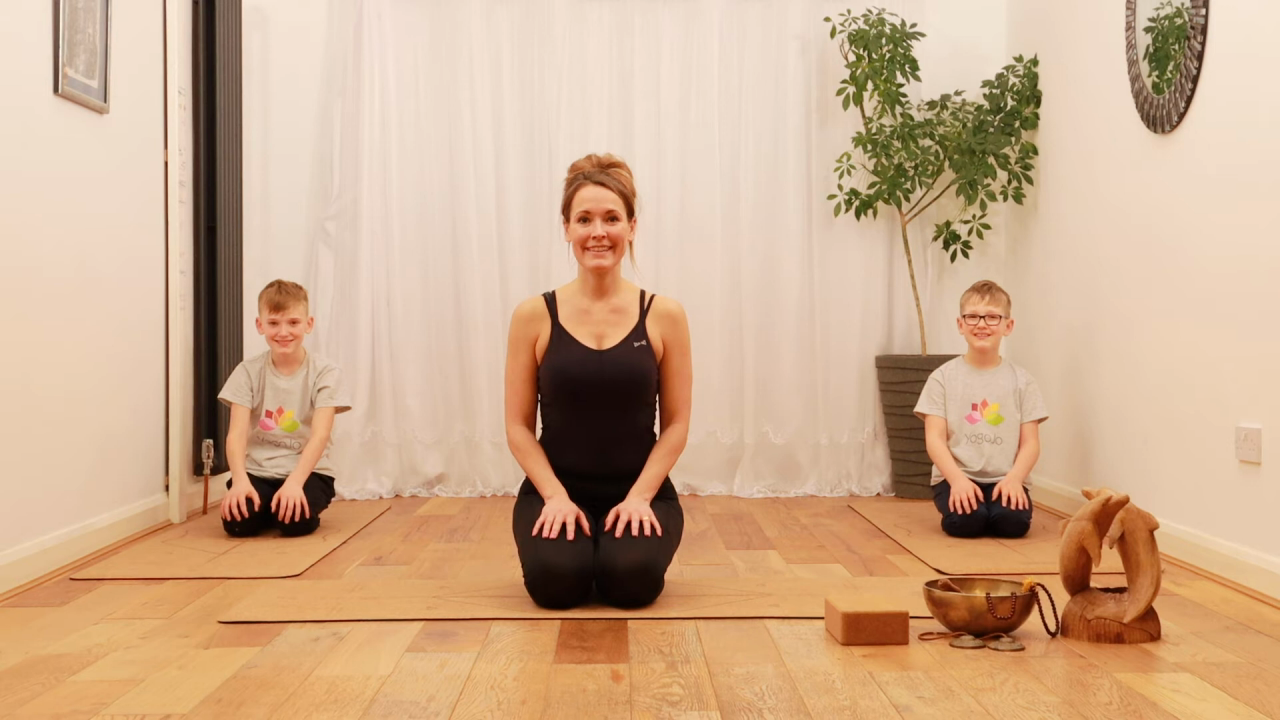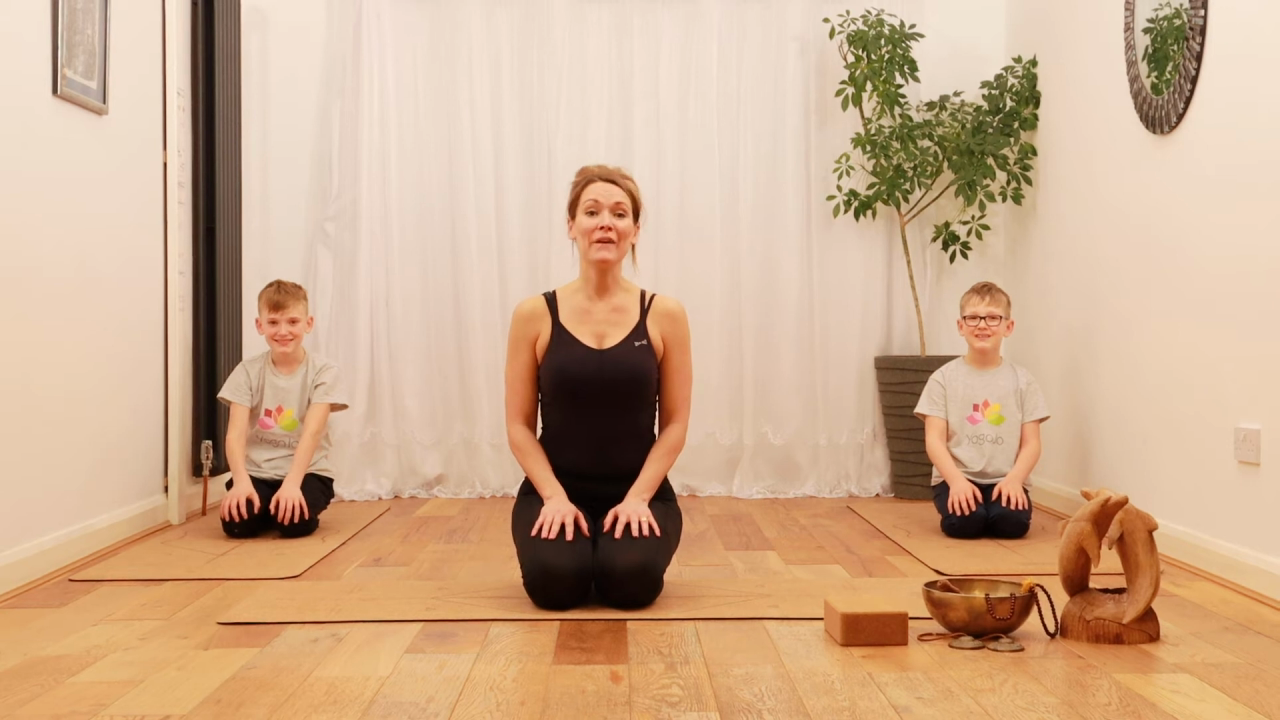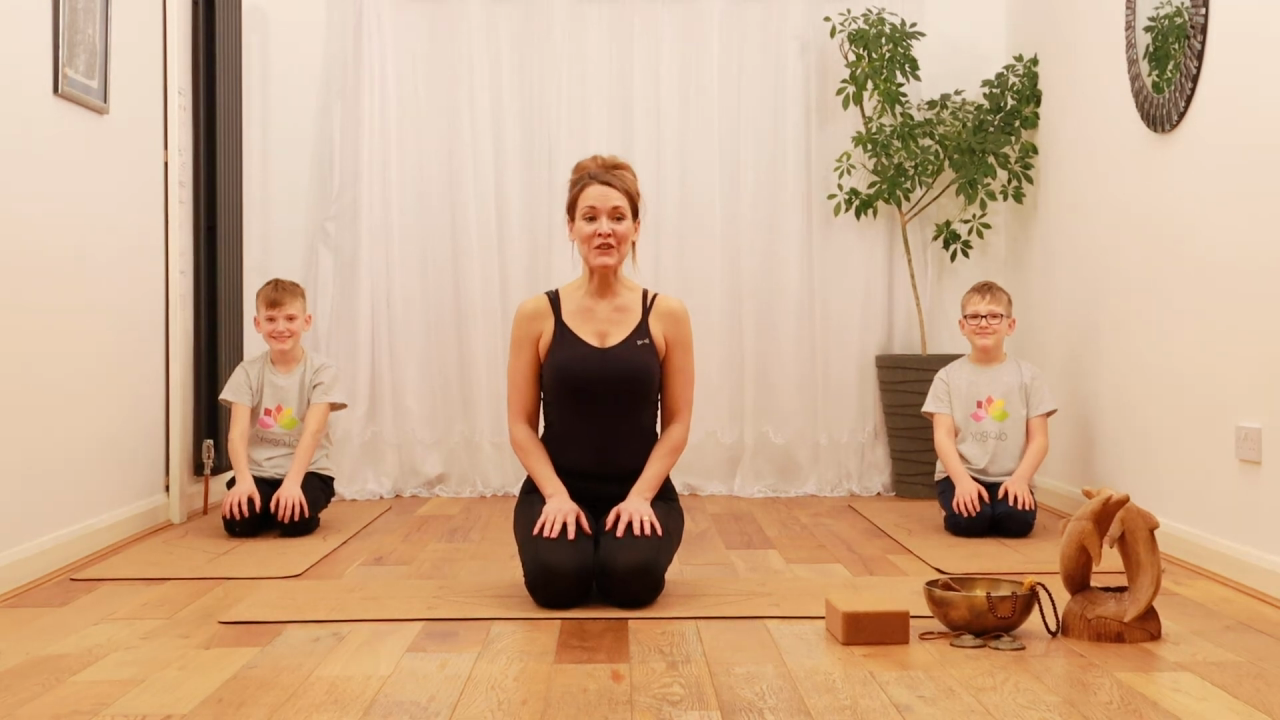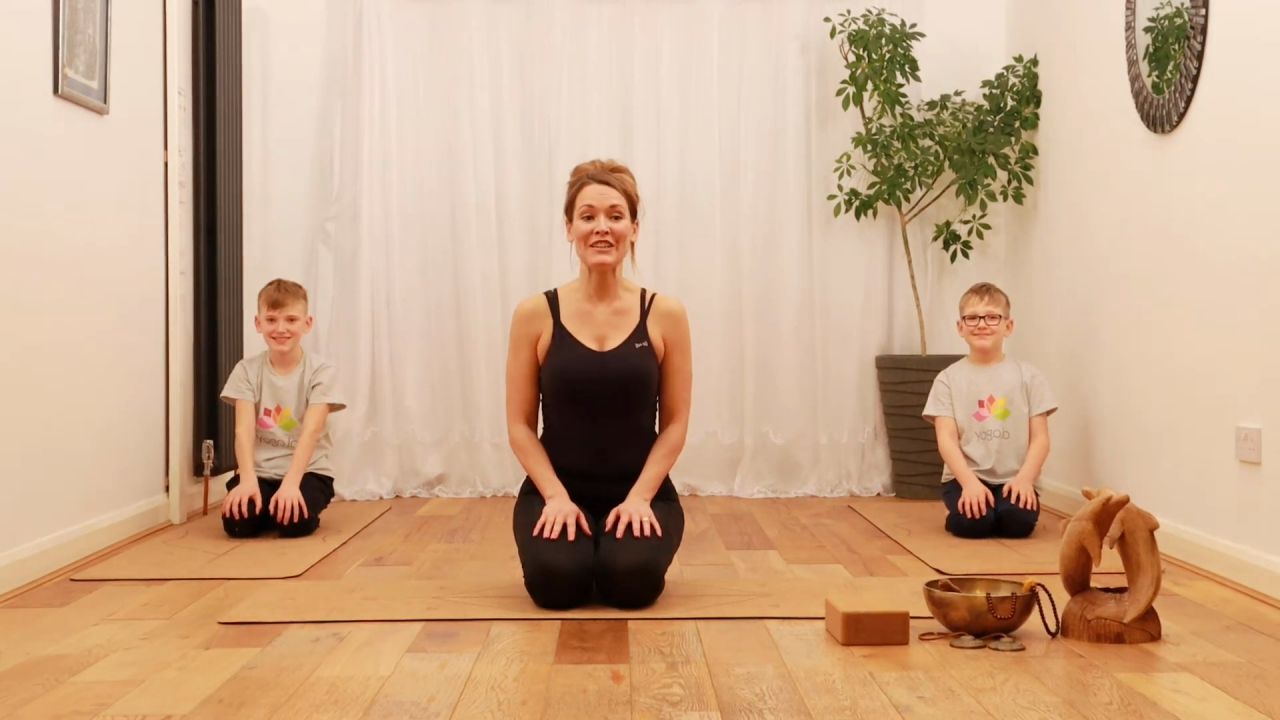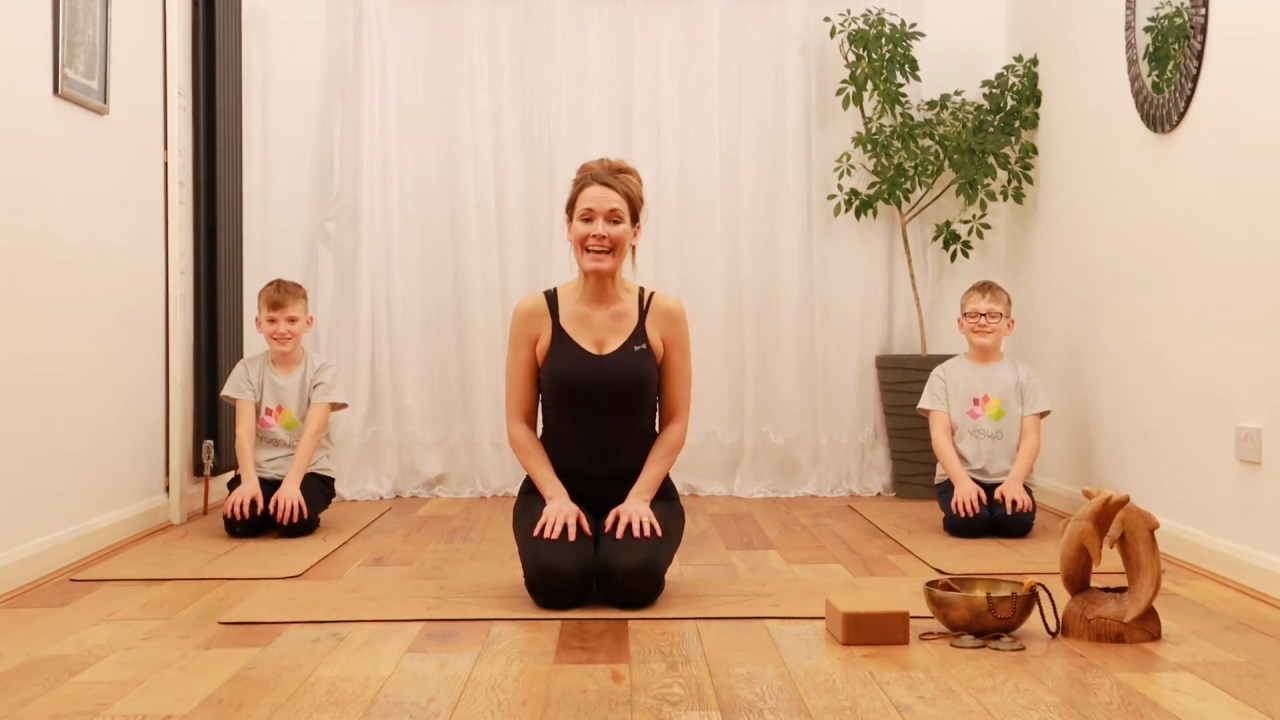
dt=0.7s
person 1, frame 1
left shoulder: (664, 316)
right shoulder: (534, 316)
left elbow: (675, 424)
right elbow: (518, 426)
left wrist: (639, 497)
right wrist: (555, 496)
left hip: (638, 489)
right hip: (557, 489)
left knee: (631, 579)
right knee: (556, 581)
left ankle: (616, 545)
right ankle: (569, 527)
person 1, frame 2
left shoulder: (664, 314)
right shoulder: (534, 314)
left elbow: (674, 423)
right elbow: (519, 425)
left wrist: (638, 497)
right wrist: (554, 496)
left hip: (638, 489)
right hip: (558, 489)
left knee: (630, 582)
right knee: (556, 583)
left ankle: (620, 543)
right ankle: (575, 543)
person 1, frame 3
left shoulder: (666, 314)
right shoulder: (536, 314)
left elbow: (676, 424)
right elbow: (521, 425)
left wrist: (639, 497)
right wrist: (556, 496)
left hip: (639, 489)
right hip: (559, 488)
left knee: (631, 579)
right knee: (557, 580)
left ankle: (617, 548)
right ankle: (575, 540)
person 1, frame 4
left shoulder: (665, 314)
right shoulder: (535, 314)
left elbow: (675, 423)
right elbow: (520, 424)
left wrist: (639, 497)
right wrist: (556, 496)
left hip: (640, 489)
right hip: (558, 488)
left knee: (632, 581)
right knee: (556, 584)
left ankle: (618, 543)
right ankle: (578, 542)
person 1, frame 5
left shoulder: (664, 313)
right shoulder: (534, 312)
left elbow: (674, 422)
right elbow: (519, 423)
left wrist: (639, 497)
right wrist: (557, 496)
left hip: (640, 489)
right hip: (557, 487)
left knee: (632, 580)
right knee: (558, 581)
left ankle: (617, 545)
right ankle: (574, 541)
person 2, frame 1
left shoulder: (325, 373)
right shoulder: (248, 372)
left elbow: (319, 436)
right elbow: (237, 433)
left wrist: (295, 482)
right wrist: (240, 480)
left hip: (307, 471)
right hip: (257, 471)
left knee: (295, 520)
right knee: (237, 520)
left ankle: (301, 502)
right ankle: (269, 508)
person 2, frame 2
left shoulder: (324, 372)
right shoulder: (247, 372)
left elbow: (312, 432)
right elbow: (236, 434)
left wrist: (292, 483)
right wrist: (241, 480)
left hip: (307, 471)
right hip: (257, 472)
left knee: (295, 522)
right knee: (236, 521)
left ankle: (299, 504)
right ankle: (270, 510)
person 2, frame 3
left shoulder: (322, 371)
right shoulder: (247, 372)
left elbow: (312, 431)
right elbow: (237, 433)
left wrist: (292, 481)
right wrist: (243, 479)
left hip: (308, 470)
right hip: (258, 471)
left knee: (295, 520)
right knee: (237, 520)
left ankle: (293, 504)
right ankle: (270, 507)
person 2, frame 4
left shoulder: (321, 371)
right shoulder: (247, 370)
left elbow: (310, 432)
right elbow: (244, 430)
left wrist: (291, 483)
right wrist: (248, 479)
left hip: (307, 470)
right hip: (260, 471)
left knee: (294, 521)
right knee: (237, 520)
left ankle: (289, 502)
right ankle: (269, 509)
person 2, frame 5
left shoulder: (323, 371)
right shoulder: (247, 369)
left elbow: (312, 431)
right elbow: (244, 430)
left wrist: (291, 483)
right wrist: (249, 480)
left hip: (308, 470)
right hip: (260, 470)
left knee: (294, 521)
right knee: (239, 521)
left ankle: (297, 506)
right ankle: (268, 510)
person 3, frame 1
left shoulder: (1021, 381)
right shoulder: (943, 377)
left elbow: (1030, 443)
right elbow: (935, 438)
left wrist: (1014, 478)
right wrist: (957, 479)
left hip: (1005, 480)
right hip: (957, 477)
left knee: (1014, 521)
right knee: (966, 520)
left ankle: (991, 511)
right ankle: (960, 500)
person 3, frame 2
left shoulder: (1022, 381)
right shoulder: (943, 378)
left elbow: (1031, 443)
right elbow: (934, 439)
left wrist: (1014, 479)
right wrist: (956, 480)
left hip: (1005, 480)
right hip: (957, 478)
left knee: (1013, 522)
right knee: (965, 521)
left ankle: (993, 509)
person 3, frame 3
left shoulder: (1028, 376)
right shoulder: (948, 377)
left elbow: (1039, 438)
right elbow: (943, 436)
left wrist: (1020, 478)
right wrist: (961, 480)
left hip: (1009, 478)
right hip: (960, 475)
left knee: (1018, 521)
right knee: (971, 520)
left ankle: (996, 508)
right ankle: (955, 507)
person 3, frame 4
left shoulder: (1028, 376)
right shoulder: (948, 379)
left elbow: (1040, 437)
right elbow: (946, 438)
left wrist: (1024, 479)
right wrist: (970, 482)
left hip: (1013, 479)
right hip: (965, 477)
left knee: (1020, 521)
right knee: (975, 521)
left ankle: (1000, 509)
right ankle: (963, 507)
person 3, frame 5
left shoulder: (1024, 376)
right shoulder: (944, 374)
left elbow: (1031, 437)
right elbow: (940, 434)
left wrist: (1014, 480)
right wrist: (961, 480)
left hip: (1008, 478)
right hip: (959, 476)
left knee: (1016, 522)
right knee: (969, 521)
right ankle: (963, 508)
